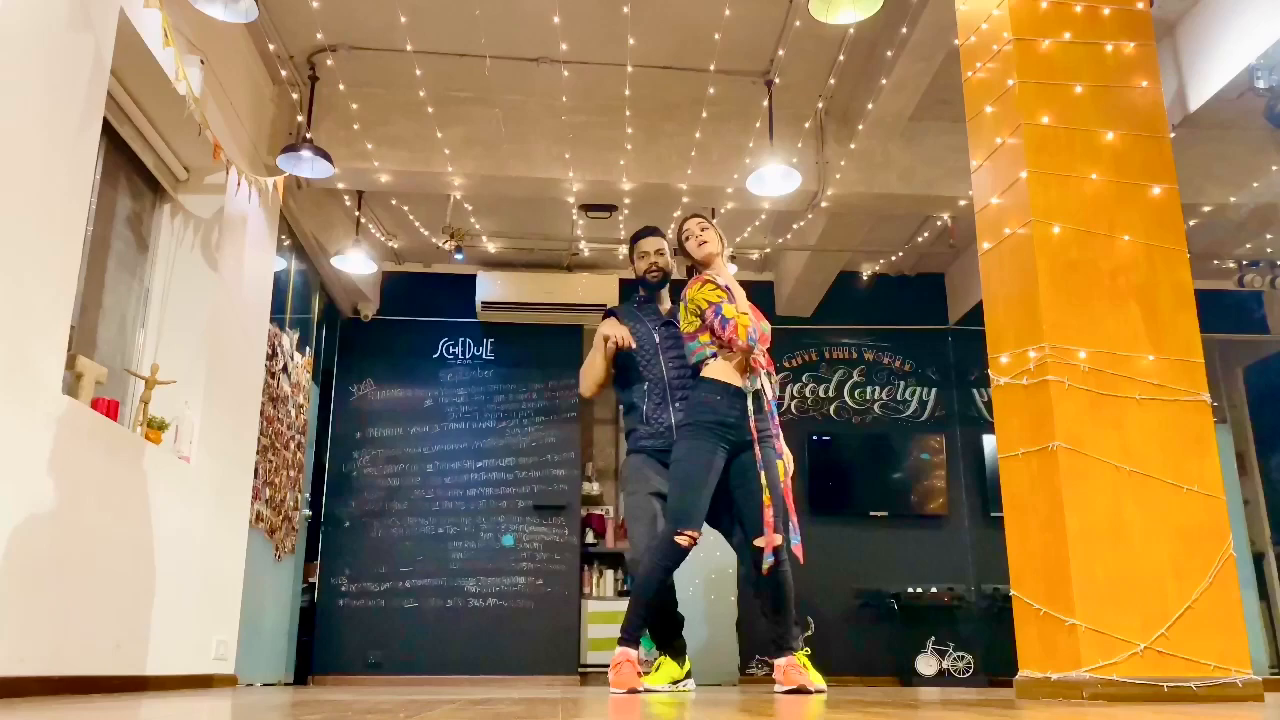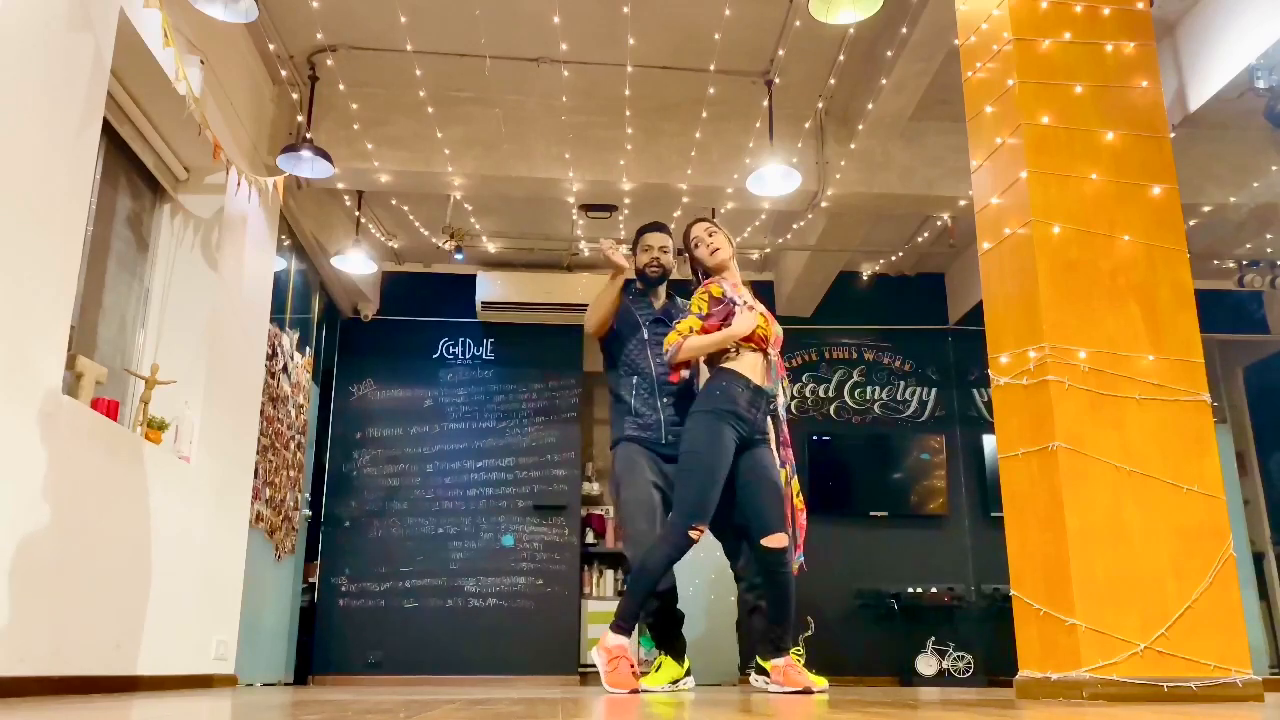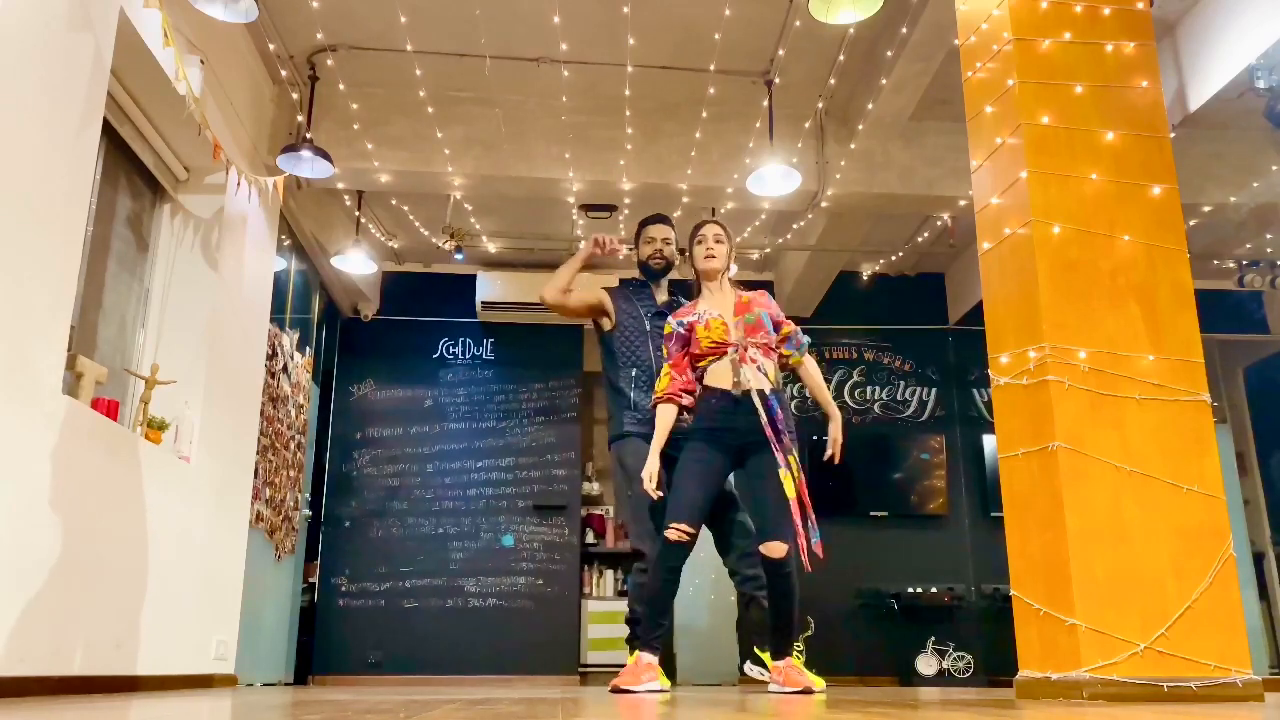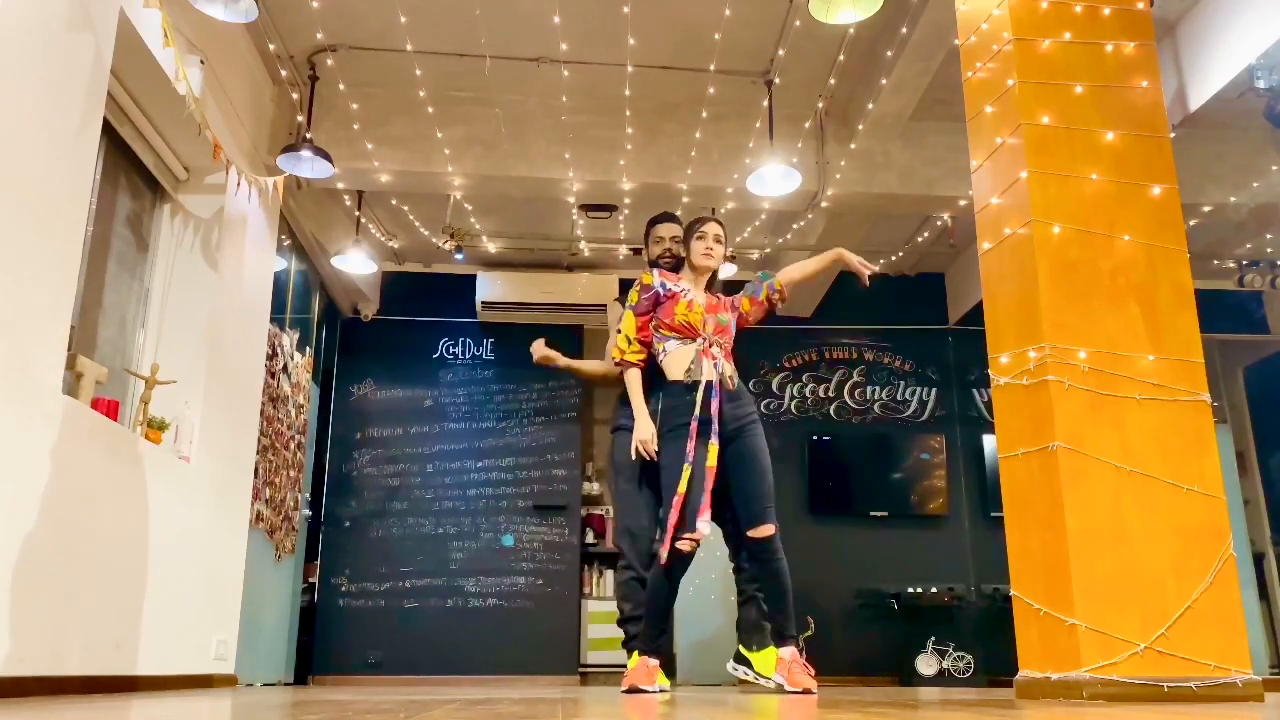
dt=0.5s
person 1, frame 1
left shoulder: (738, 297)
right shoulder: (704, 287)
right elbow: (742, 341)
left wrist: (779, 438)
right wrist: (741, 300)
left hip: (751, 423)
right hip: (710, 416)
left knee: (770, 540)
right knee: (679, 536)
left ankle: (787, 661)
right ankle: (626, 651)
person 1, frame 2
left shoulder: (749, 301)
right shoulder: (715, 291)
right elbow: (676, 350)
left wrist: (773, 441)
right wrist: (736, 330)
left hip: (755, 425)
right hip: (720, 410)
left knee: (775, 540)
right knee: (687, 528)
left ankle: (781, 662)
right ankle: (616, 640)
person 1, frame 3
left shoulder: (760, 303)
right shoulder: (682, 319)
left elbow: (799, 354)
right elbow: (672, 389)
left wrist: (834, 413)
right wrist: (653, 453)
left hip: (767, 425)
right hip: (711, 429)
left knee: (778, 548)
right knee: (675, 535)
left ankle: (784, 662)
right ankle: (644, 659)
person 1, frame 4
left shoulder: (726, 307)
right shoulder: (656, 284)
left elbow: (778, 282)
right elbow: (629, 351)
left wrist: (836, 254)
right wrist: (640, 415)
left hip: (737, 414)
right hip: (684, 417)
left knee: (762, 533)
right knee: (683, 538)
left ankle: (787, 654)
right ankle: (646, 658)
person 2, frame 1
right shoulder: (617, 323)
right elbow: (588, 387)
right wrist: (609, 345)
right hip: (647, 453)
right knee: (647, 557)
right ankle: (672, 659)
person 2, frame 2
left shoulder: (690, 314)
right shoulder: (616, 308)
right elbow: (593, 326)
right wrist: (615, 274)
right hip: (638, 445)
left knee: (744, 540)
right knee: (646, 551)
right ankle: (672, 657)
person 2, frame 3
right shoulder: (610, 301)
right elbow: (551, 297)
right wrist: (586, 255)
right hip: (636, 438)
left knee: (740, 533)
right knee: (655, 547)
left ankle: (760, 647)
person 2, frame 4
right shoulder: (624, 306)
right elbow: (613, 366)
right wrist: (560, 359)
right hip: (636, 432)
left knee: (745, 525)
right knee: (636, 544)
left ankle: (754, 646)
right ankle: (640, 655)
